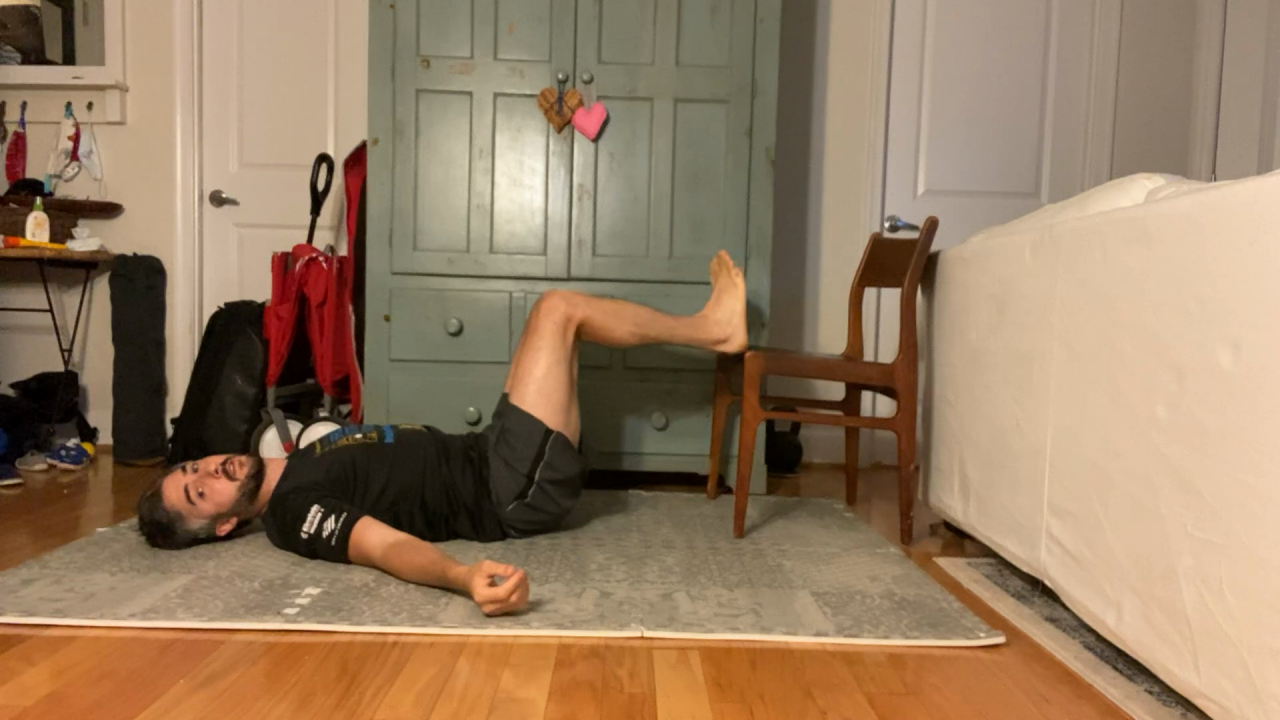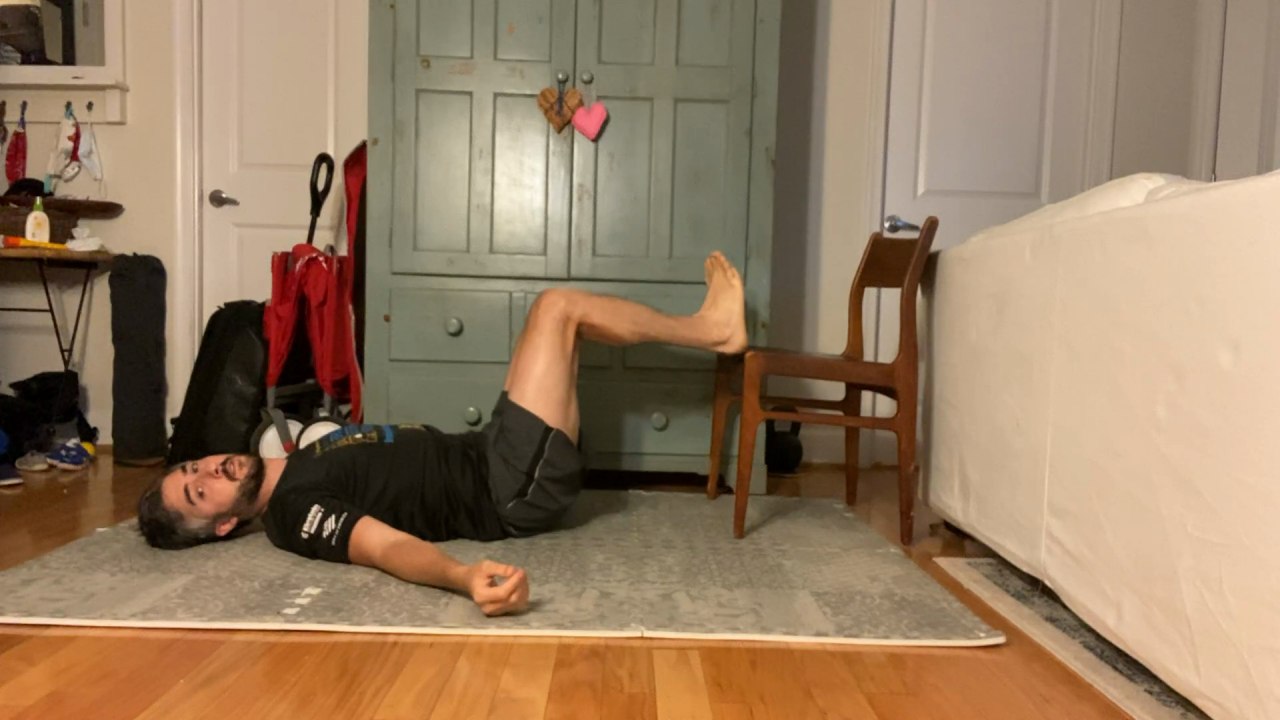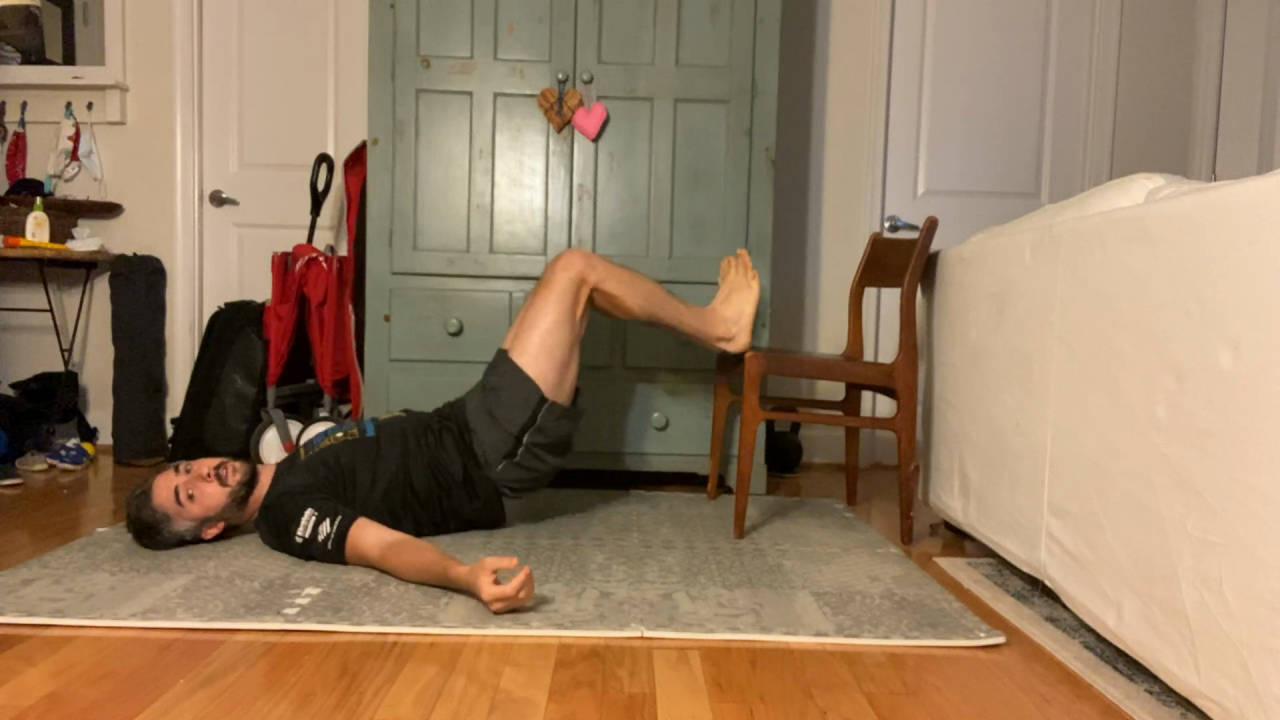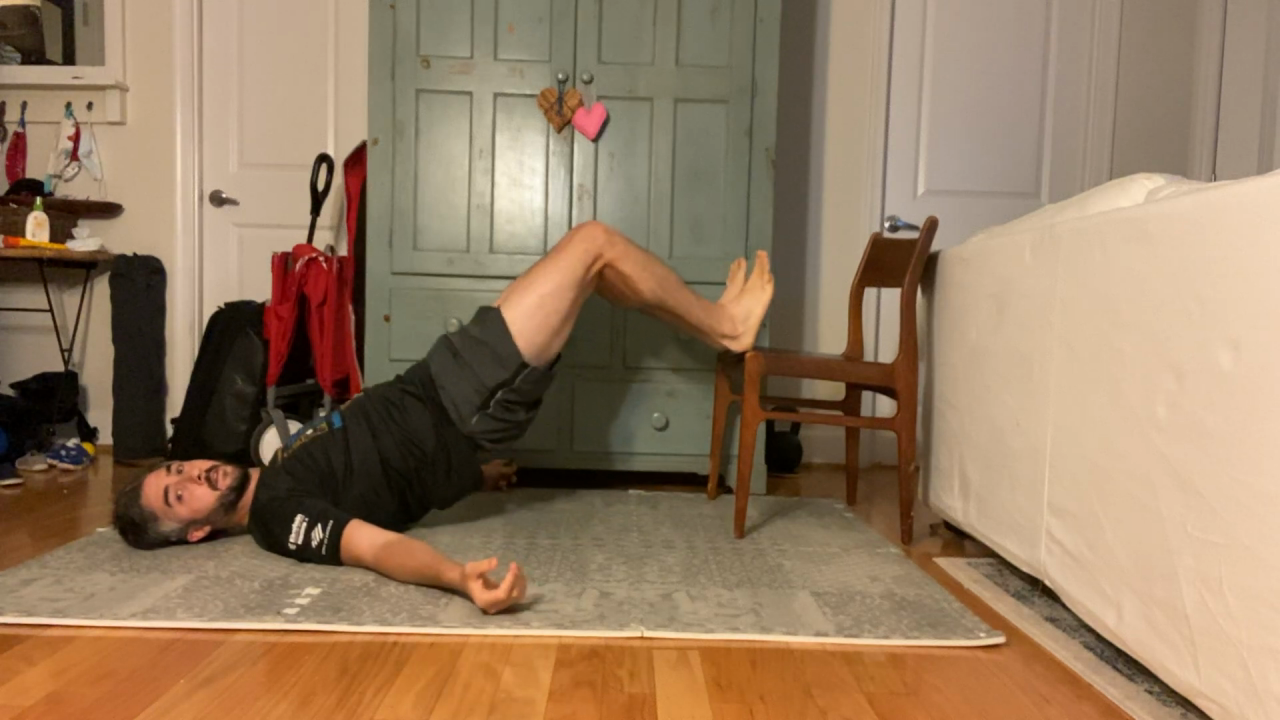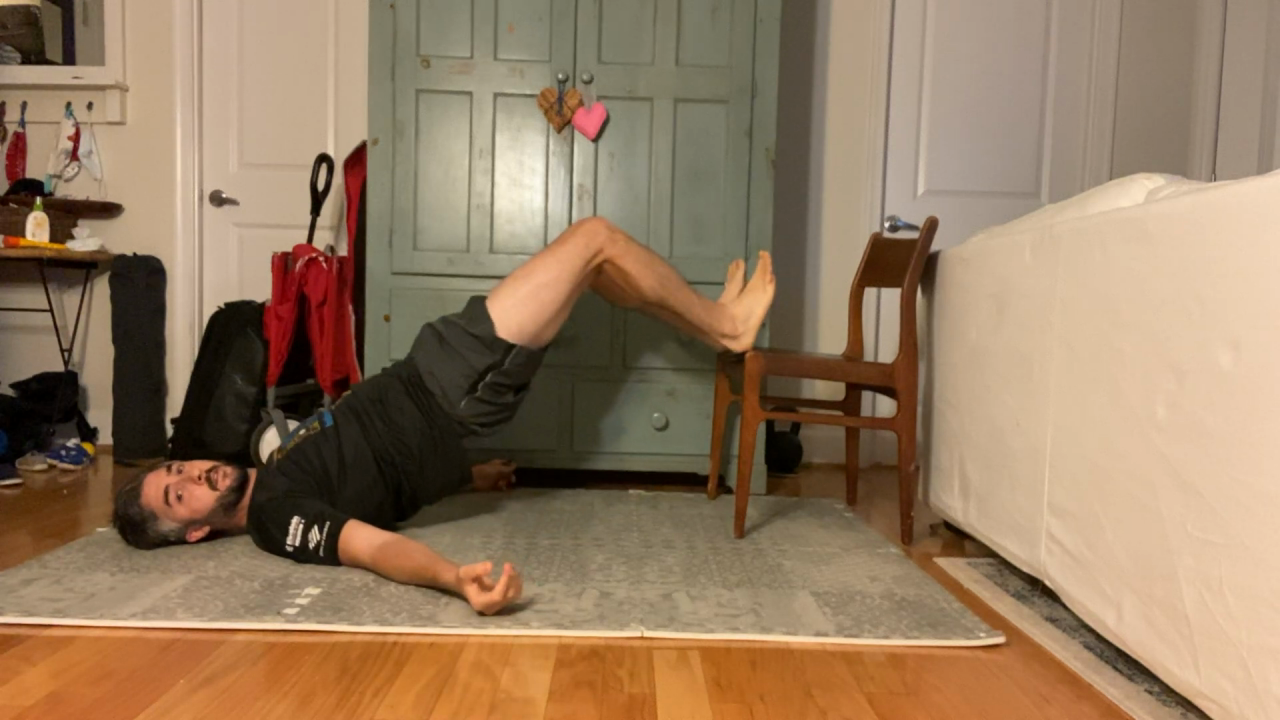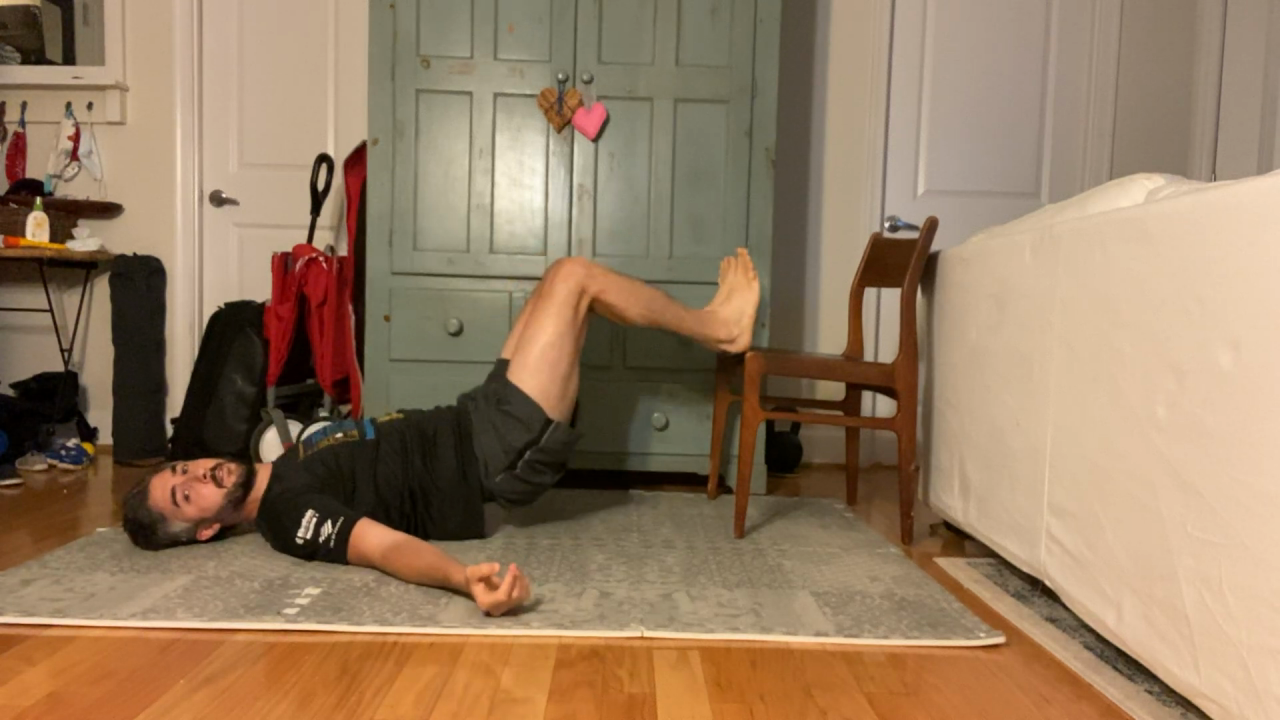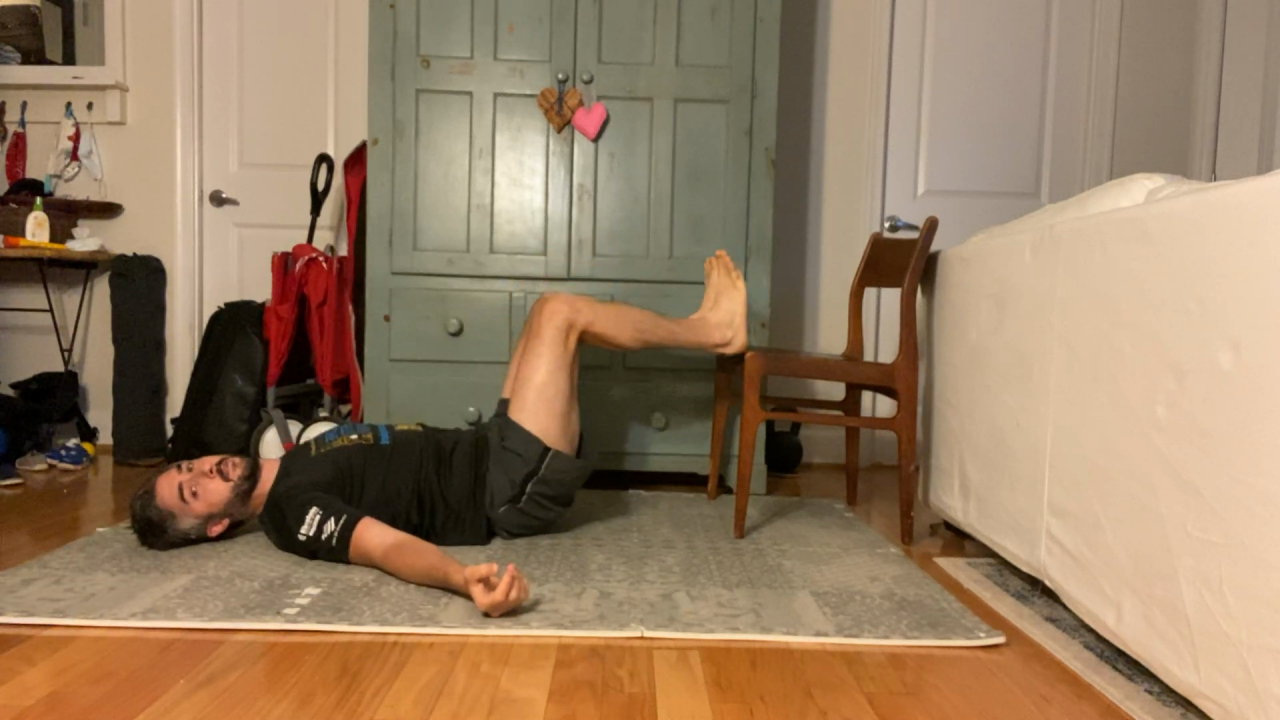
dt=0.7s
person 1, frame 1
left shoulder: (300, 467)
right shoulder: (297, 514)
right elbow: (389, 547)
right wrist: (464, 575)
left hip: (484, 460)
right hip: (516, 491)
left knee: (562, 314)
right knee: (558, 307)
left ankle: (709, 327)
right ankle: (713, 329)
person 1, frame 2
left shoulder: (301, 467)
right shoulder: (297, 513)
right elbow: (390, 548)
right wrist: (464, 577)
left hip: (482, 456)
right hip: (515, 488)
left knee: (562, 314)
right knee: (558, 306)
left ankle: (705, 328)
right ankle: (709, 330)
person 1, frame 3
left shoulder: (291, 474)
right shoulder: (289, 517)
right elbow: (388, 547)
right wrist: (467, 575)
left hip: (463, 431)
right hip: (496, 451)
left knee: (575, 275)
right knee: (575, 267)
left ankle: (711, 323)
right ankle: (718, 326)
person 1, frame 4
left shoulder: (278, 477)
right shoulder: (280, 520)
right elbow: (379, 548)
right wrist: (459, 579)
left hip: (439, 390)
right hip: (472, 406)
left knee: (591, 253)
right knee: (594, 241)
left ankle: (714, 321)
right ankle: (723, 325)
person 1, frame 5
left shoulder: (273, 477)
right shoulder: (277, 519)
right elbow: (375, 547)
right wrist: (454, 579)
left hip: (432, 380)
right hip: (460, 387)
left knee: (592, 251)
right knee: (596, 235)
left ankle: (714, 321)
right ankle: (724, 325)
person 1, frame 6
left shoulder: (290, 469)
right shoulder: (289, 515)
right elbow: (388, 547)
right wrist: (464, 579)
left hip: (473, 427)
right hip: (501, 450)
left knee: (569, 279)
right knee: (575, 276)
left ankle: (709, 323)
right ankle: (718, 328)
person 1, frame 7
left shoulder: (295, 466)
right shoulder: (295, 513)
right elbow: (389, 547)
right wrist: (463, 577)
left hip: (486, 454)
right hip: (514, 485)
left knee: (554, 313)
right knee: (559, 313)
left ankle: (704, 330)
right ankle: (711, 332)
